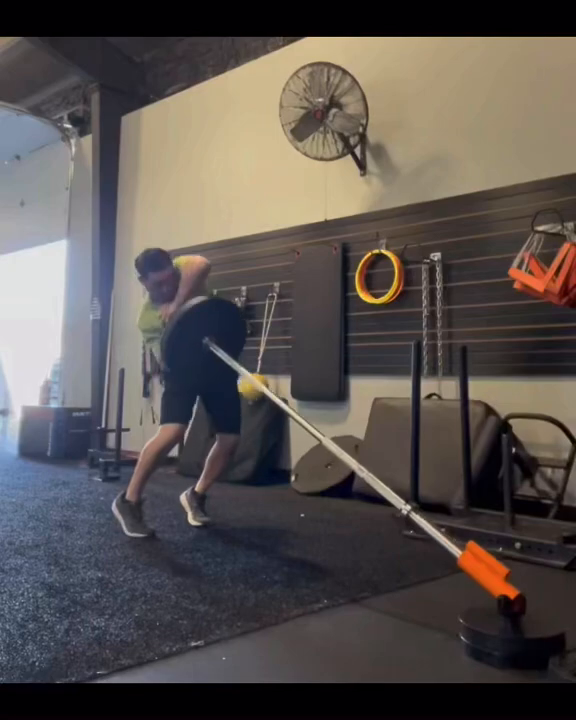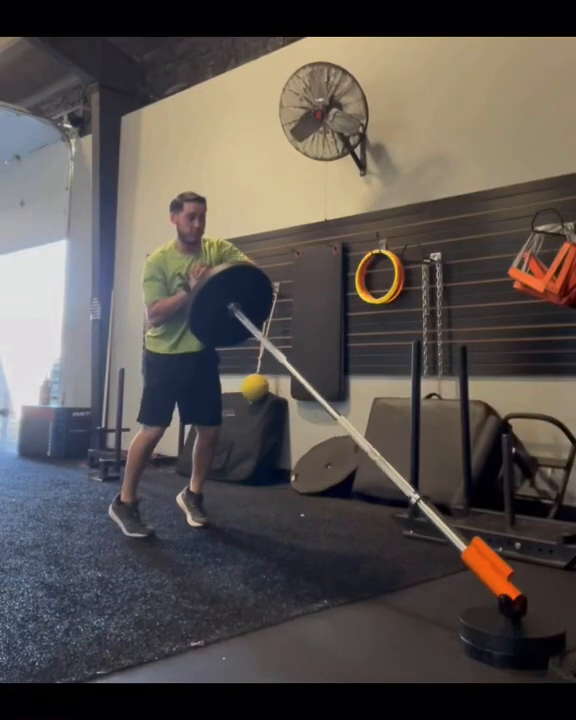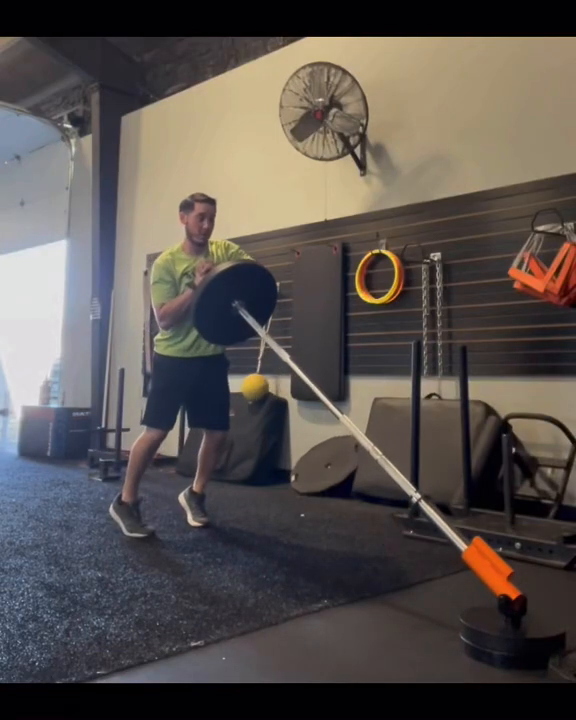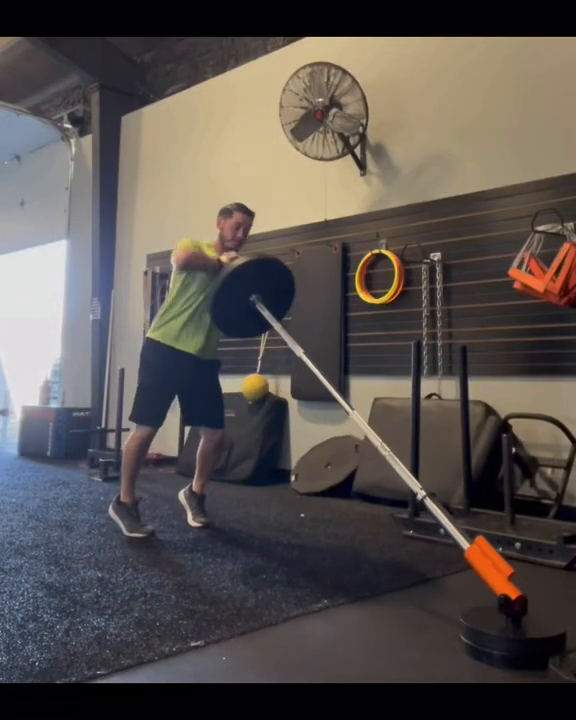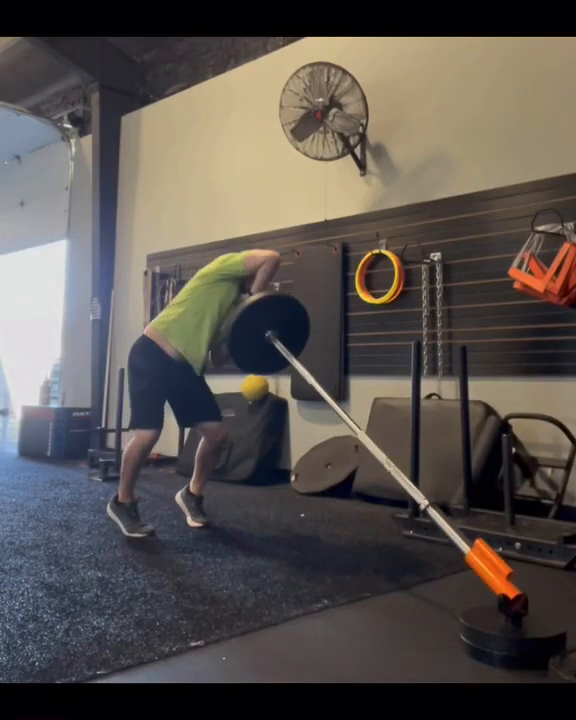
dt=0.5s
person 1, frame 1
left shoulder: (184, 270)
right shoulder: (148, 319)
left elbow: (201, 265)
left wrist: (177, 305)
right wrist: (179, 333)
left hip: (218, 364)
right hip: (185, 369)
left knee: (229, 439)
right knee: (172, 432)
left ankle: (196, 495)
right ankle: (128, 502)
person 1, frame 2
left shoulder: (217, 249)
right shoulder: (158, 260)
right elbow: (154, 315)
right wrist: (189, 290)
left hip: (201, 354)
right hip: (164, 356)
left knee: (210, 430)
right knee: (153, 429)
left ankle: (192, 494)
right ankle: (124, 502)
person 1, frame 3
left shoulder: (226, 251)
right shoulder: (166, 263)
right elbow: (164, 319)
right wrist: (195, 288)
left hip: (212, 359)
right hip: (174, 358)
left knee: (217, 433)
right knee: (156, 431)
left ankle: (194, 495)
right ankle: (125, 502)
person 1, frame 4
right shoulder: (193, 248)
right elbow: (182, 259)
right wrist: (219, 264)
left hip: (202, 358)
right hip: (165, 350)
left knee: (215, 433)
right knee: (146, 428)
left ankle: (195, 494)
right ankle: (124, 502)
person 1, frame 5
left shoulder: (233, 305)
right shoulder: (225, 267)
left elbow: (219, 358)
right elbow: (271, 258)
right wrist: (254, 297)
left hip: (184, 366)
right hip: (152, 355)
left knee: (216, 433)
right knee: (147, 434)
left ankle: (192, 495)
right ankle: (122, 503)
